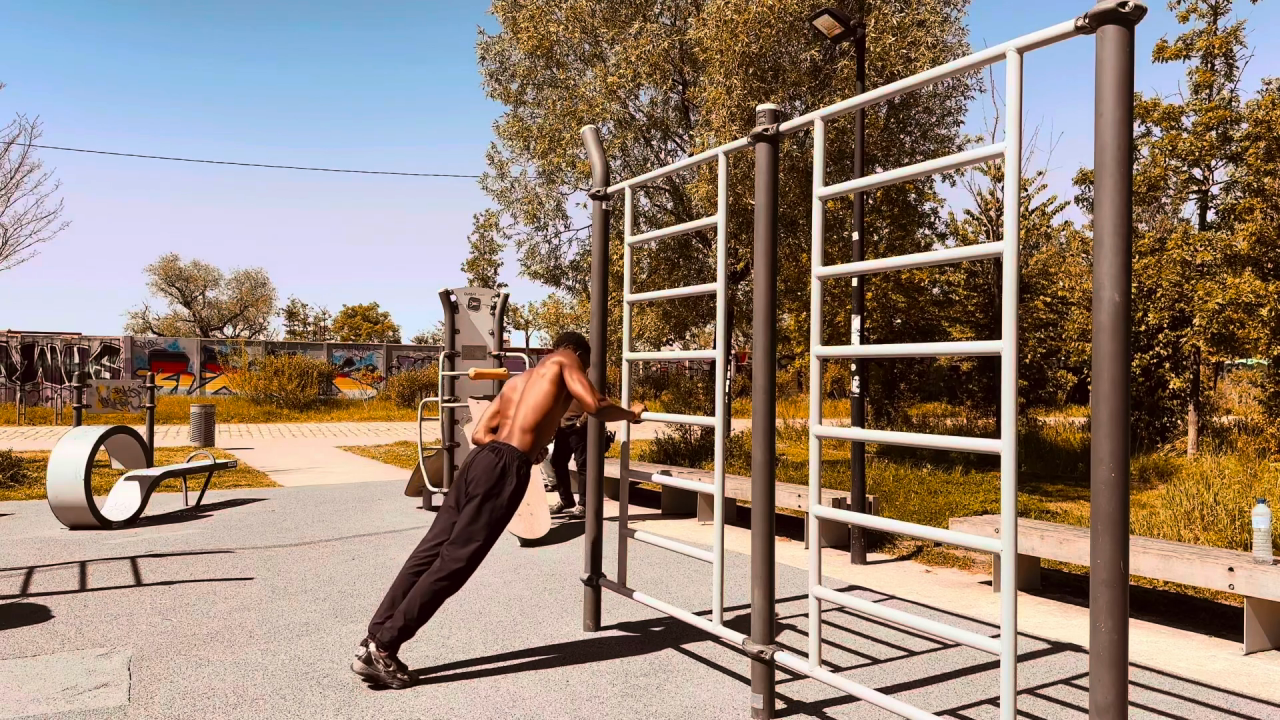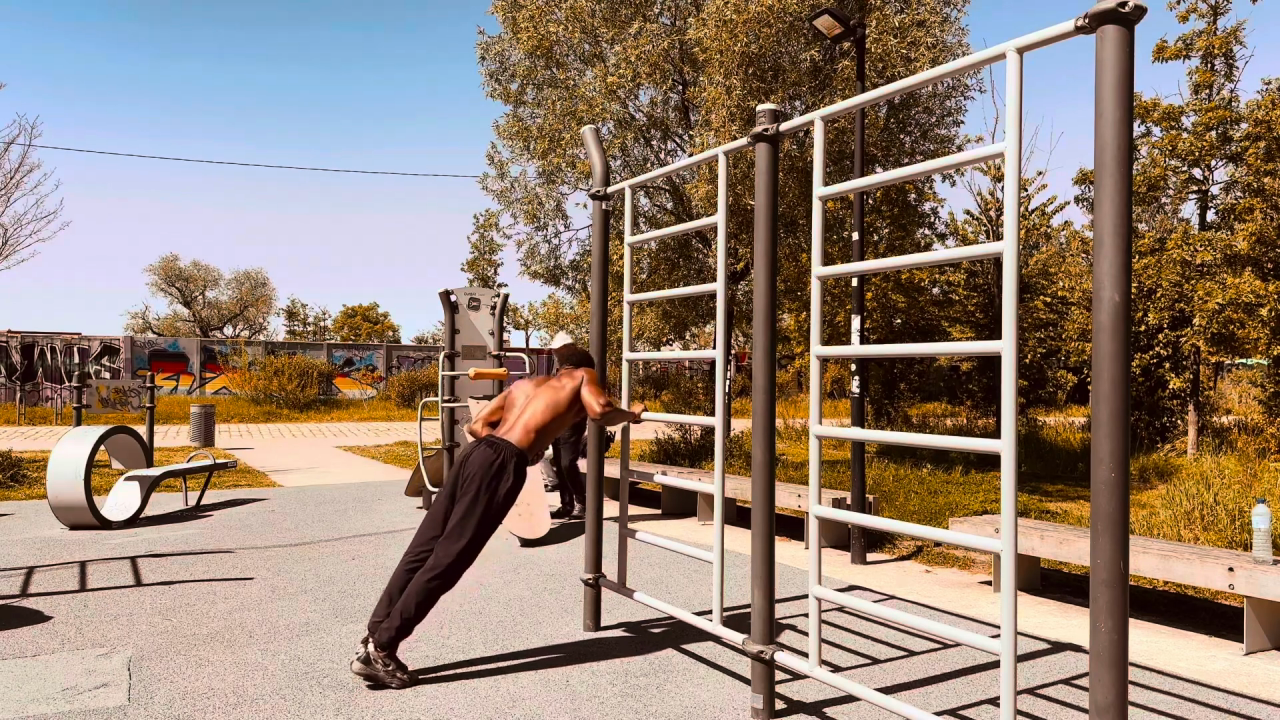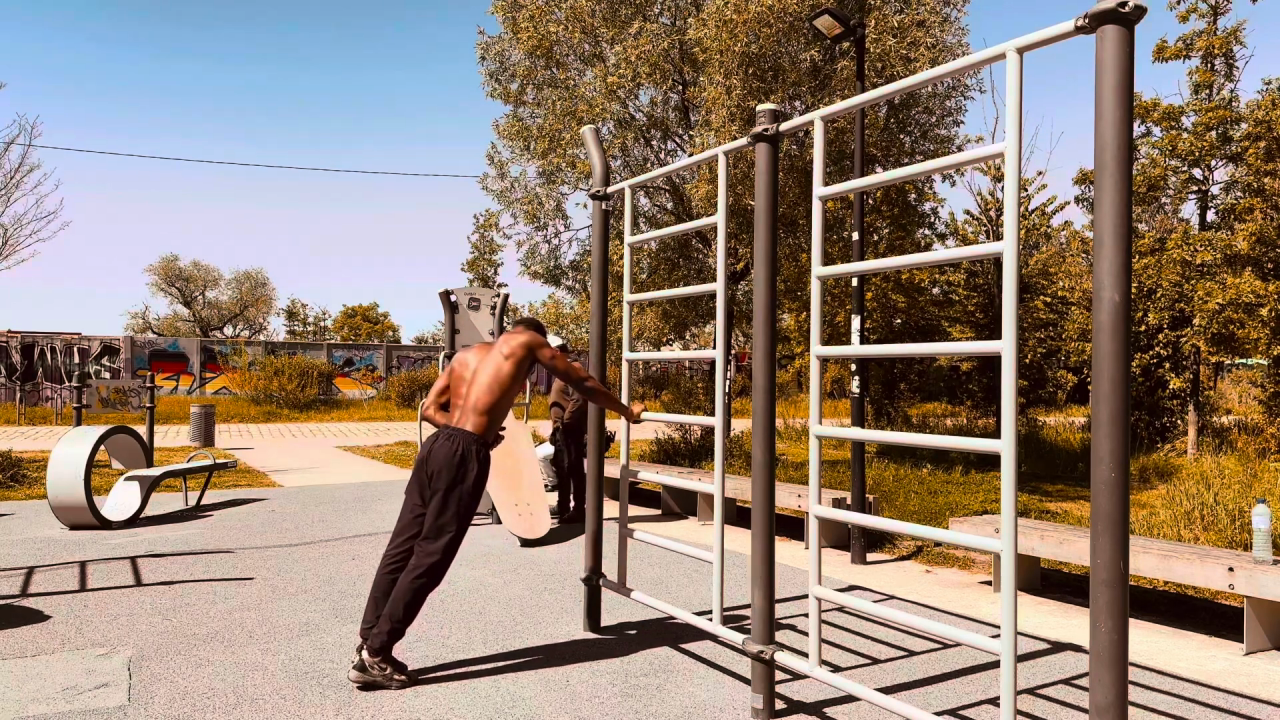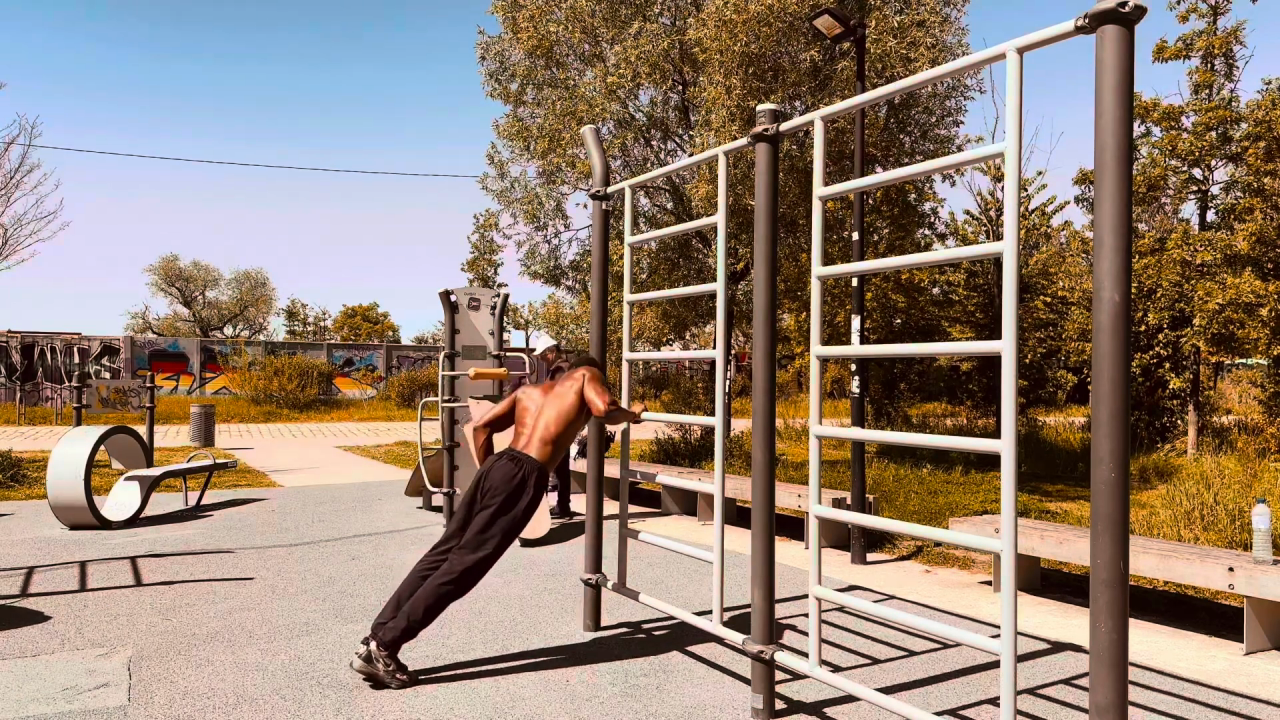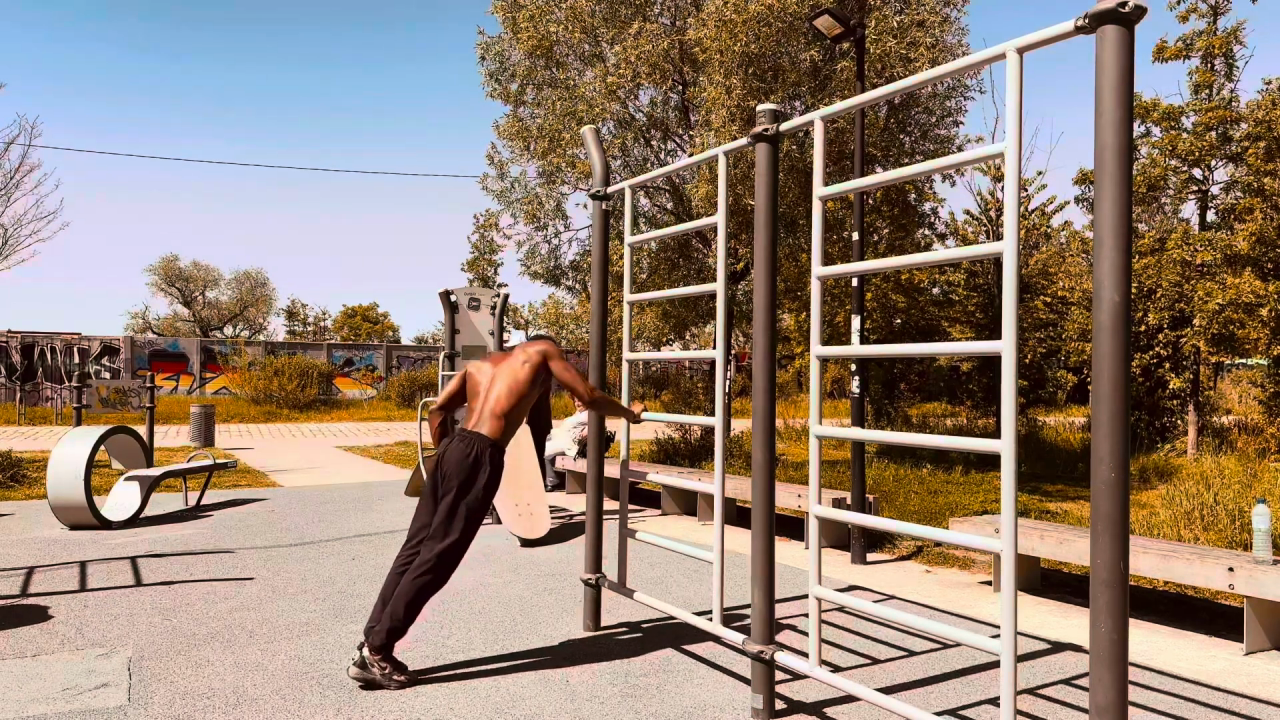
dt=1s
person 1, frame 1
left shoulder: (516, 380)
right shoulder: (564, 360)
right elbow: (596, 407)
right wrist: (631, 414)
left hip: (480, 459)
right hip: (506, 469)
left knee: (429, 554)
right knee: (454, 563)
left ankle: (374, 642)
right ankle: (382, 649)
person 1, frame 2
left shoulder: (524, 384)
right shoulder: (584, 376)
right elbow: (599, 411)
right wrist: (629, 414)
left hip: (475, 453)
right hip: (501, 464)
left knee: (422, 551)
right knee: (447, 560)
left ankle: (374, 642)
right ankle: (380, 650)
person 1, frame 3
left shoulder: (466, 354)
right shoulder: (528, 340)
left elbow: (430, 409)
right elbow: (582, 383)
right wrist: (626, 411)
left hip: (436, 445)
right hip: (464, 454)
left knee: (401, 551)
right knee: (429, 558)
left ankle: (370, 647)
right ankle: (374, 655)
person 1, frame 4
left shoulder: (529, 389)
right shoulder: (586, 373)
left elbow: (482, 427)
right elbow: (604, 410)
right wrist: (631, 414)
left hip: (498, 466)
right hip: (524, 477)
left knee: (441, 555)
right knee: (463, 565)
left ankle: (376, 641)
right ankle: (383, 648)
person 1, frame 5
left shoulder: (481, 363)
right shoulder: (544, 350)
left elbow: (437, 411)
right elbow: (590, 397)
right wrist: (629, 412)
left hip: (452, 447)
right hip: (480, 455)
left knee: (415, 550)
right knee: (436, 558)
left ankle: (371, 647)
right ankle: (375, 652)
